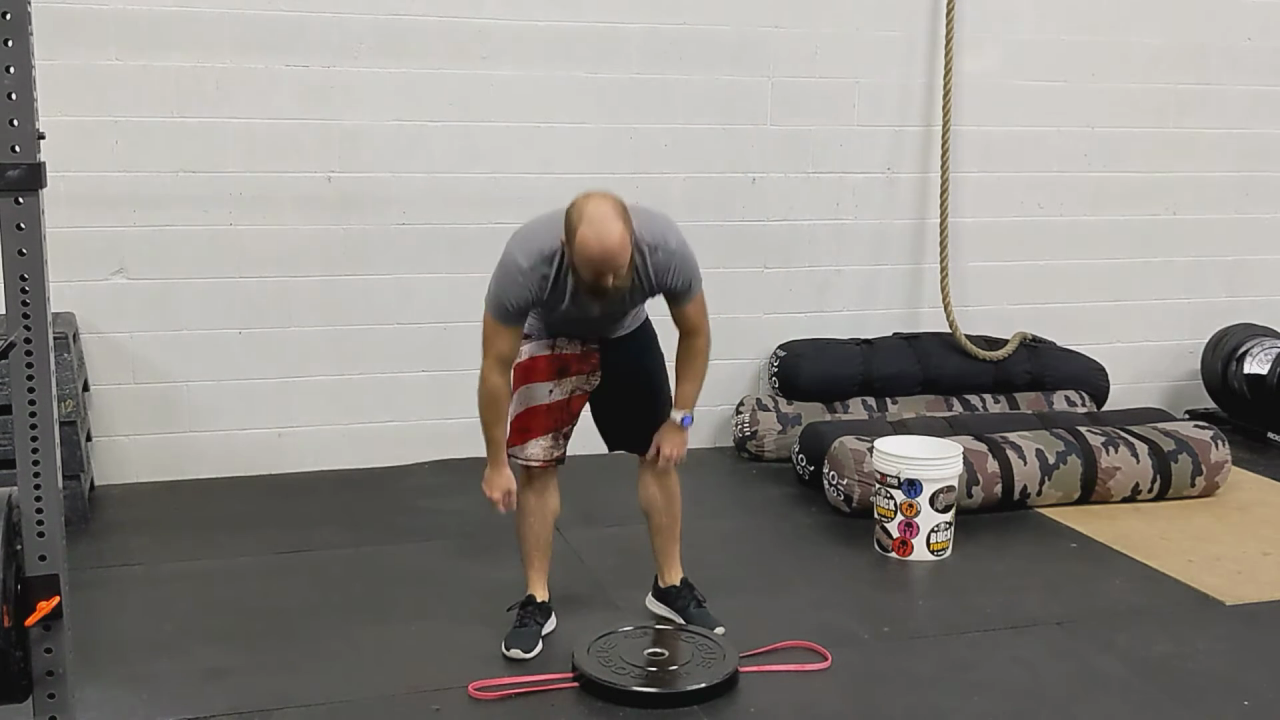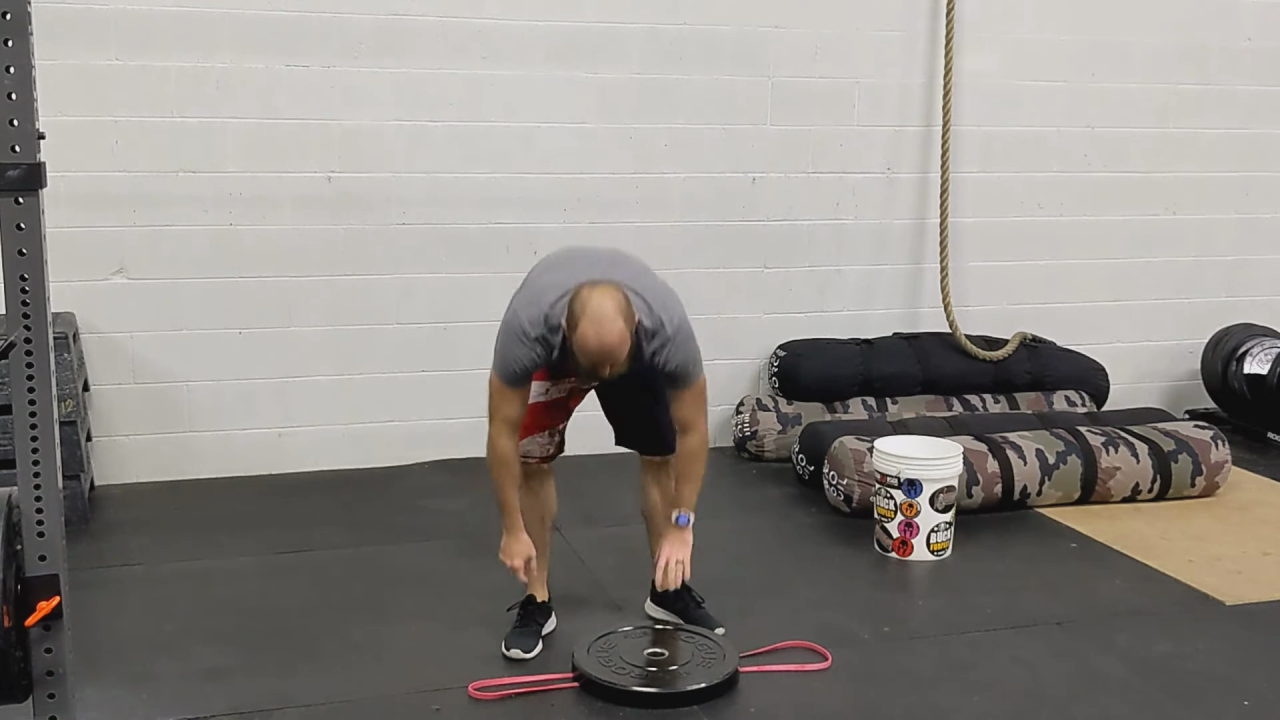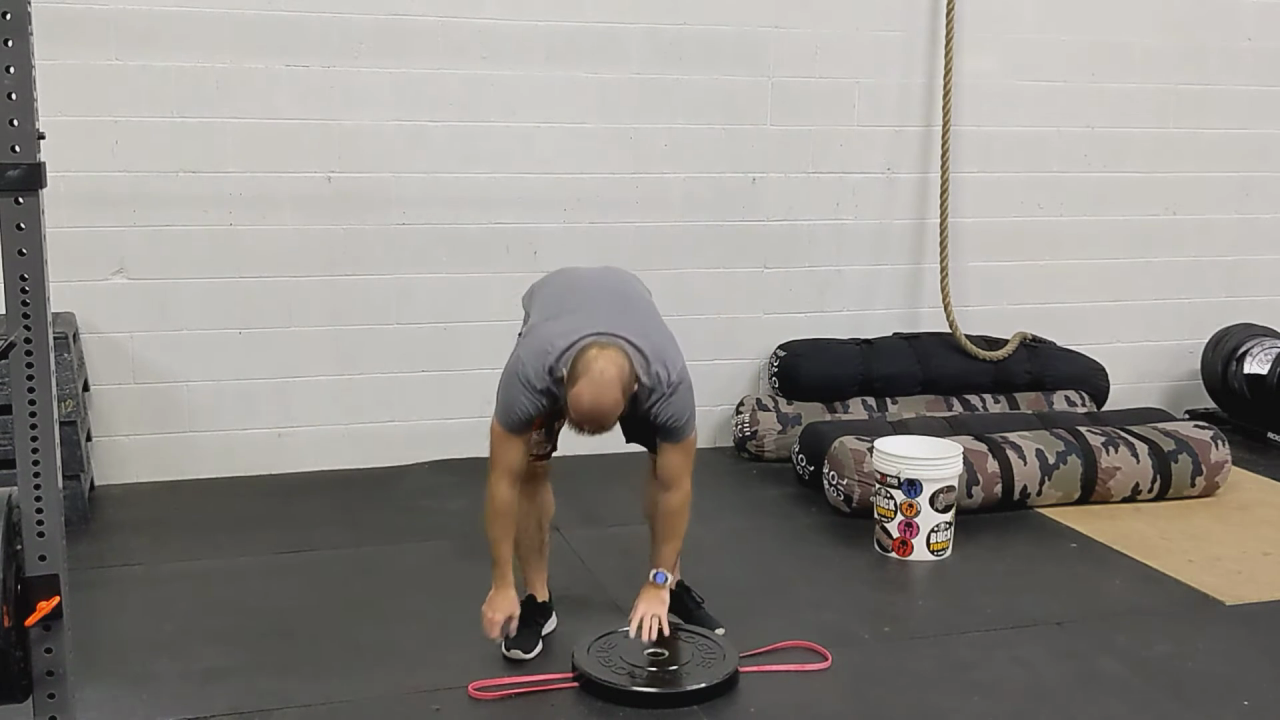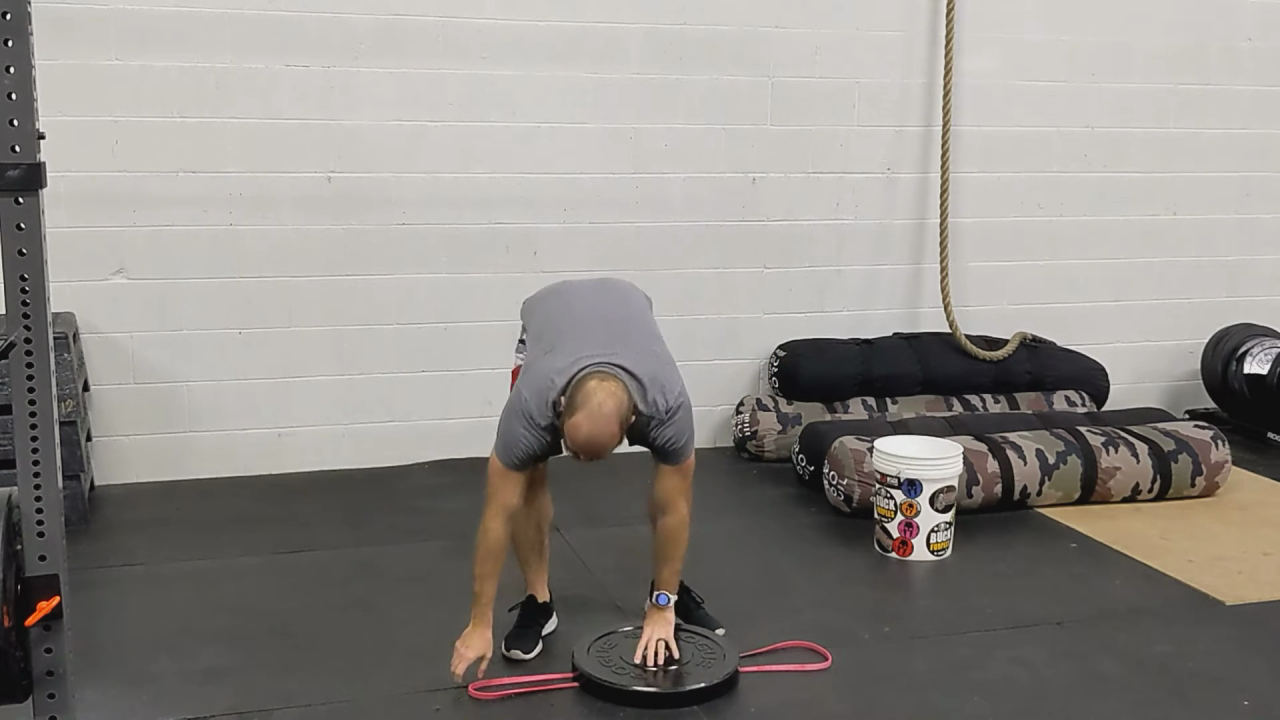
dt=0.2s
person 1, frame 1
left shoulder: (667, 249)
right shoulder: (524, 261)
left elbow: (695, 333)
right elbow: (495, 367)
left wrist: (680, 418)
right wrist: (495, 462)
left hip: (628, 334)
right hip: (551, 341)
left knee: (657, 455)
right knee: (536, 463)
left ankle: (669, 587)
right ankle: (537, 602)
person 1, frame 2
left shoulder: (667, 326)
right shoulder: (527, 325)
left elbow: (693, 431)
right elbow: (502, 433)
left wrist: (680, 526)
right wrist: (513, 531)
left hip: (635, 349)
right hip: (554, 341)
left knee: (661, 455)
right knee: (532, 459)
left ankle: (670, 592)
right ankle: (536, 603)
person 1, frame 3
left shoulder: (666, 380)
right shoulder: (530, 374)
left elbow: (675, 486)
right elbow: (505, 479)
left wrist: (658, 583)
right wrist: (503, 585)
left knee: (667, 456)
right knee: (530, 462)
left ankle: (678, 586)
right ankle: (538, 600)
person 1, frame 4
left shoulder: (666, 405)
right shoulder: (533, 405)
left elbow: (673, 509)
right elbow: (499, 516)
left wrist: (661, 608)
right wrist: (479, 624)
left knee: (673, 465)
right knee: (527, 471)
left ankle: (675, 592)
right ankle: (538, 602)
